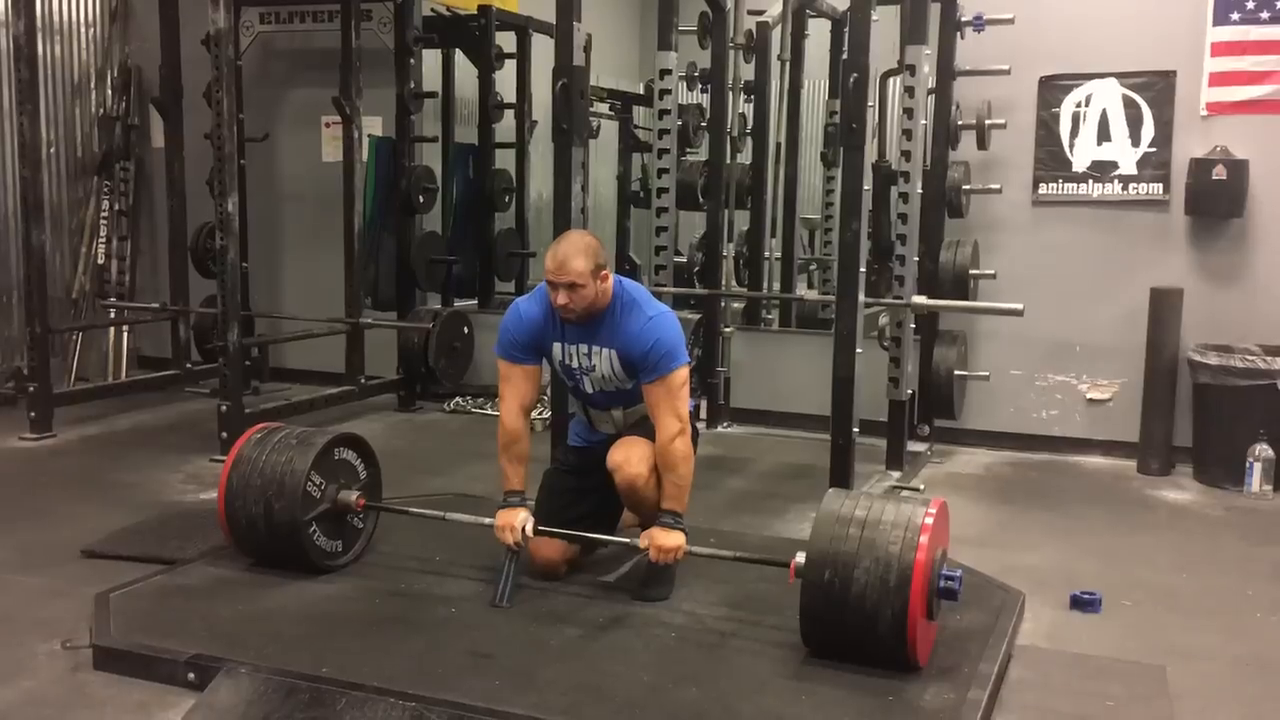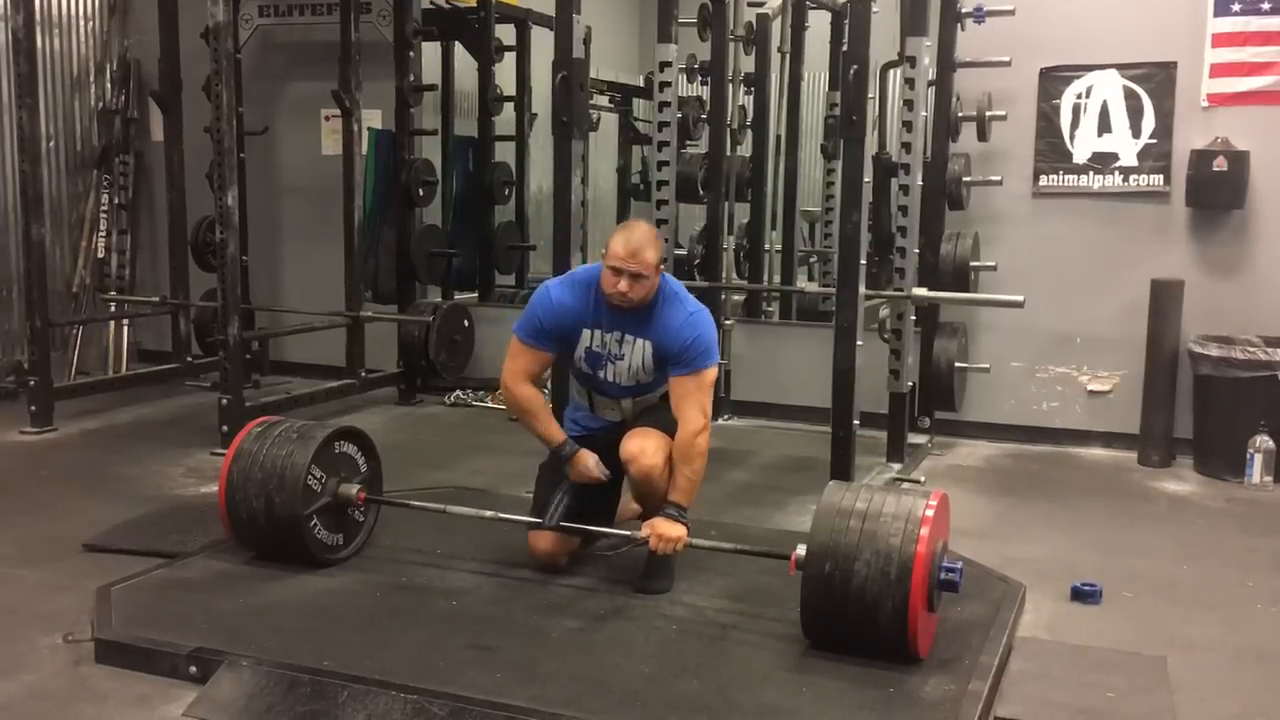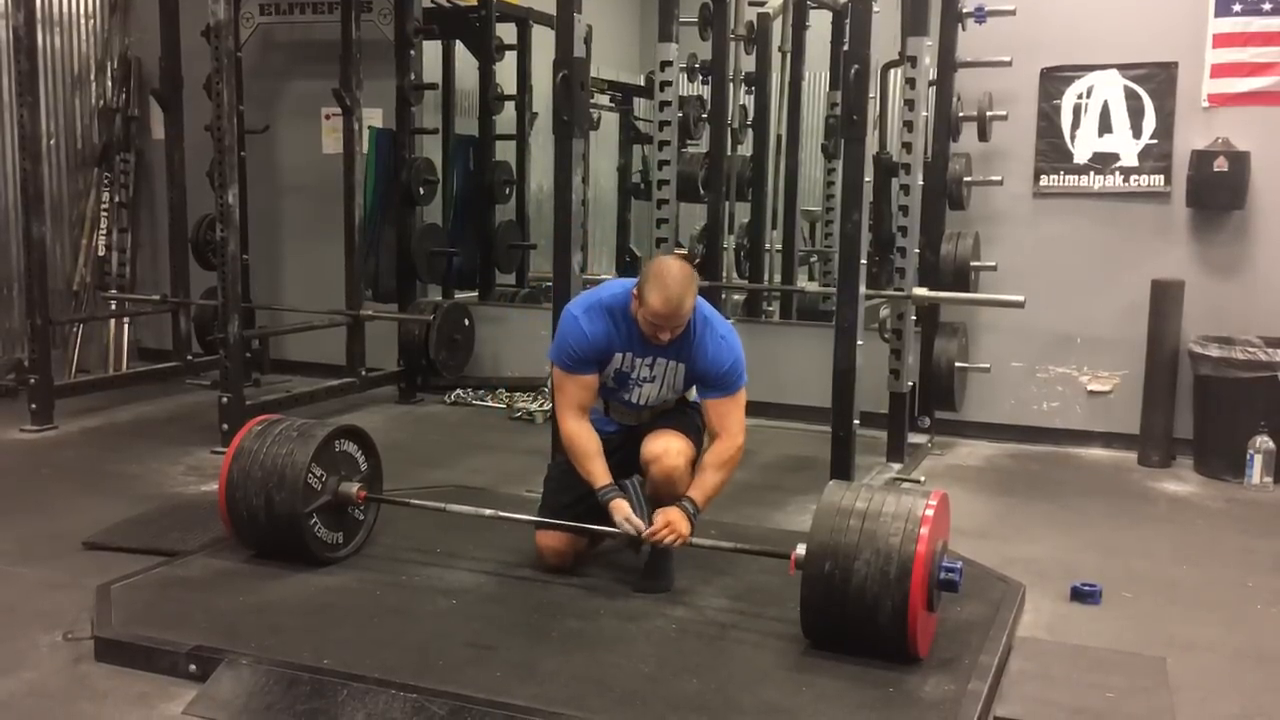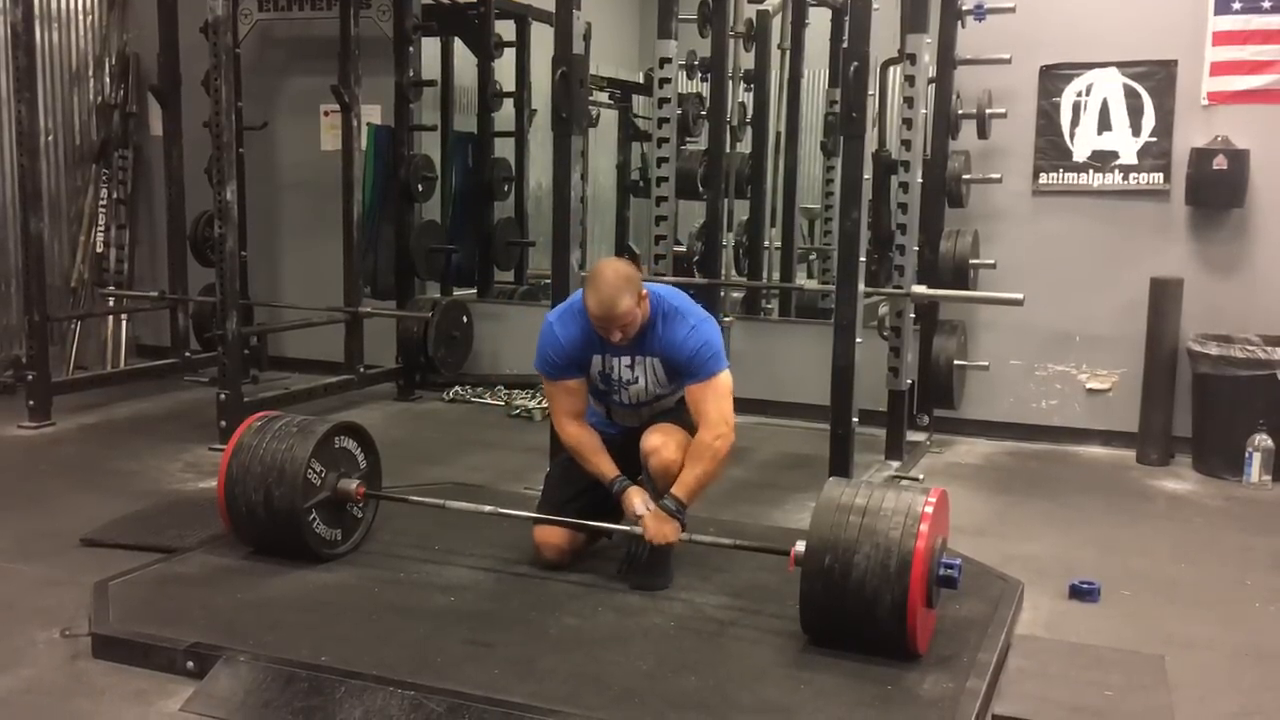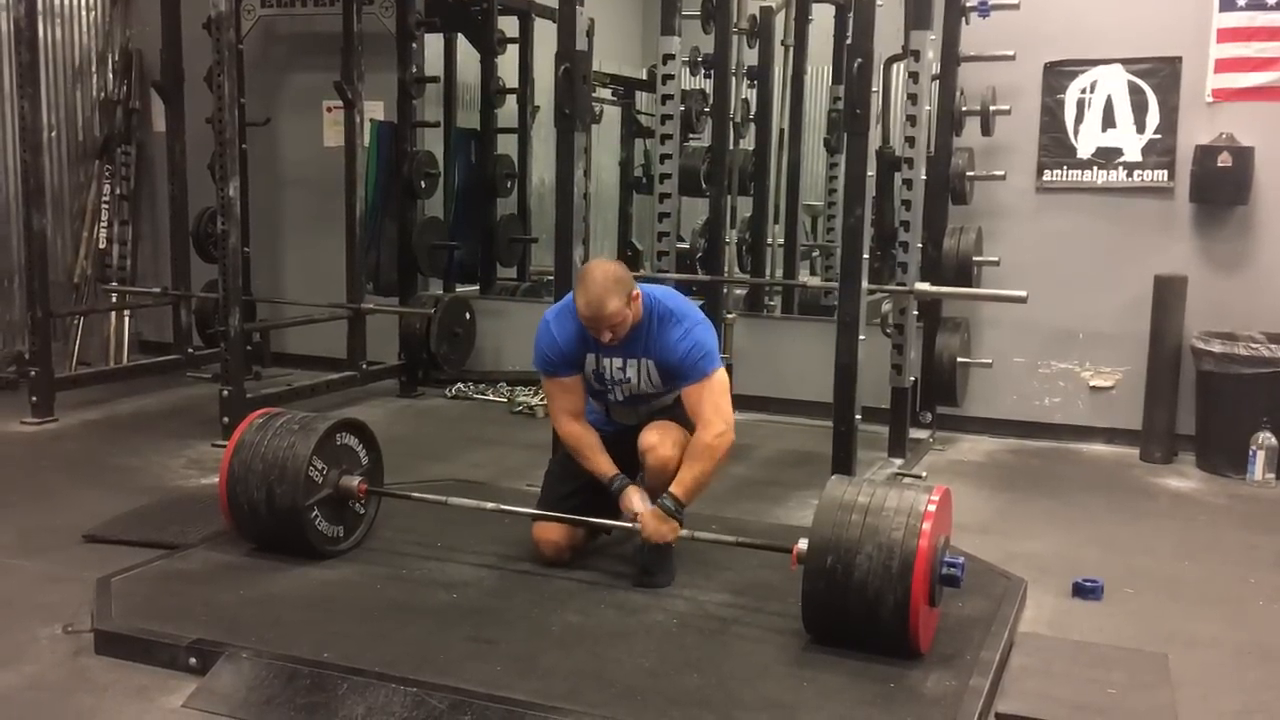
dt=1s
person 1, frame 1
left shoulder: (651, 324)
right shoulder: (525, 317)
left elbow: (673, 426)
right elbow: (514, 410)
left wrist: (671, 520)
right wrist: (513, 499)
left hip: (653, 425)
right hip: (591, 432)
left knee: (627, 467)
right knee: (547, 559)
left ankle: (656, 534)
right ankle: (615, 516)
person 1, frame 2
left shoulder: (688, 321)
right shoulder: (558, 298)
left elbow: (695, 423)
right elbow: (515, 383)
left wrist: (675, 512)
right wrist: (567, 452)
left hip: (656, 412)
right hip: (589, 421)
left knee: (642, 458)
right knee: (548, 553)
left ankle: (660, 533)
right ankle: (618, 508)
person 1, frame 3
left shoulder: (718, 341)
right shoulder: (584, 318)
left elbow: (729, 438)
right elbow: (573, 417)
left wrist: (688, 507)
right wrist: (609, 496)
left hip: (668, 417)
right hip: (601, 422)
left knee: (666, 459)
right knee: (554, 552)
left ankle: (660, 546)
person 1, frame 4
left shoulder: (692, 328)
right shoulder: (561, 328)
left elbow: (718, 432)
right elbow: (570, 422)
left wrist: (672, 508)
right wrist: (621, 487)
left hip: (669, 417)
right hip: (604, 428)
left knee: (662, 451)
right knee: (552, 548)
left ankle: (658, 545)
right ankle: (610, 514)
person 1, frame 5
left shoulder: (684, 327)
right shoulder: (556, 329)
left elbow: (717, 430)
right elbow: (569, 421)
left wrist: (669, 508)
right wrist: (620, 486)
left hip: (668, 414)
right hip: (604, 424)
left knee: (658, 449)
right knee: (551, 544)
left ankle: (657, 540)
right ankle: (609, 511)
